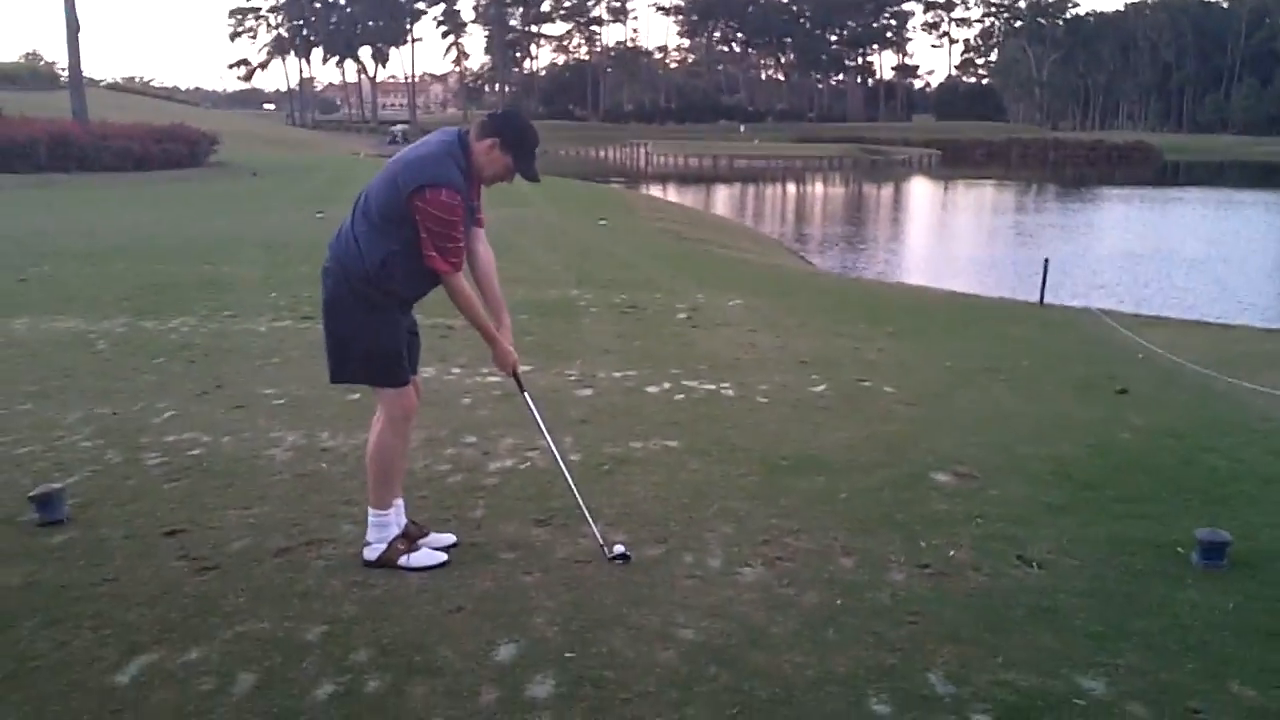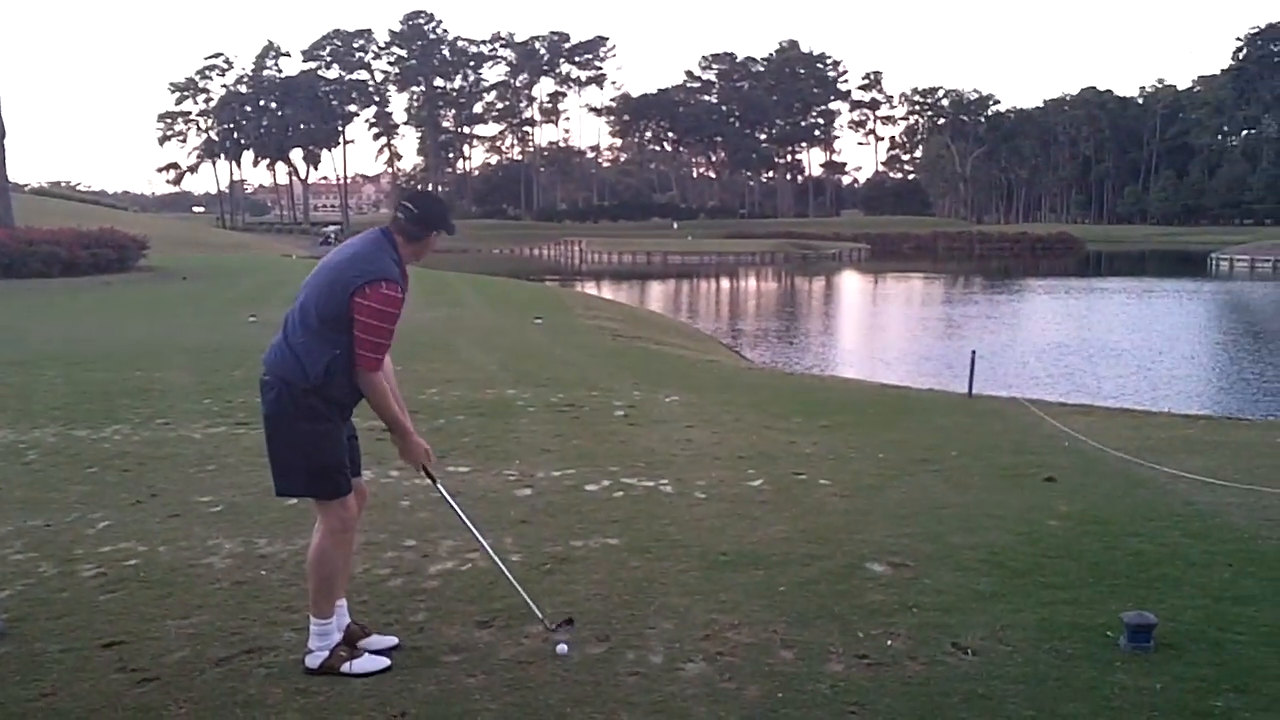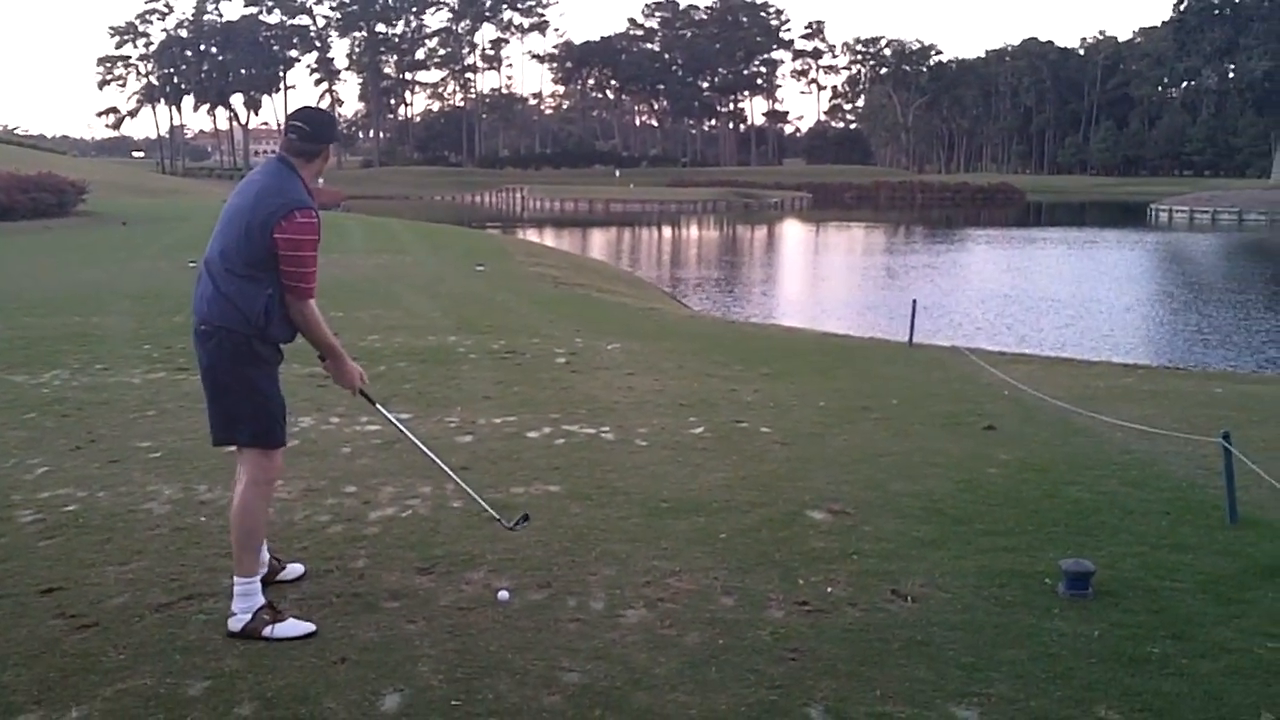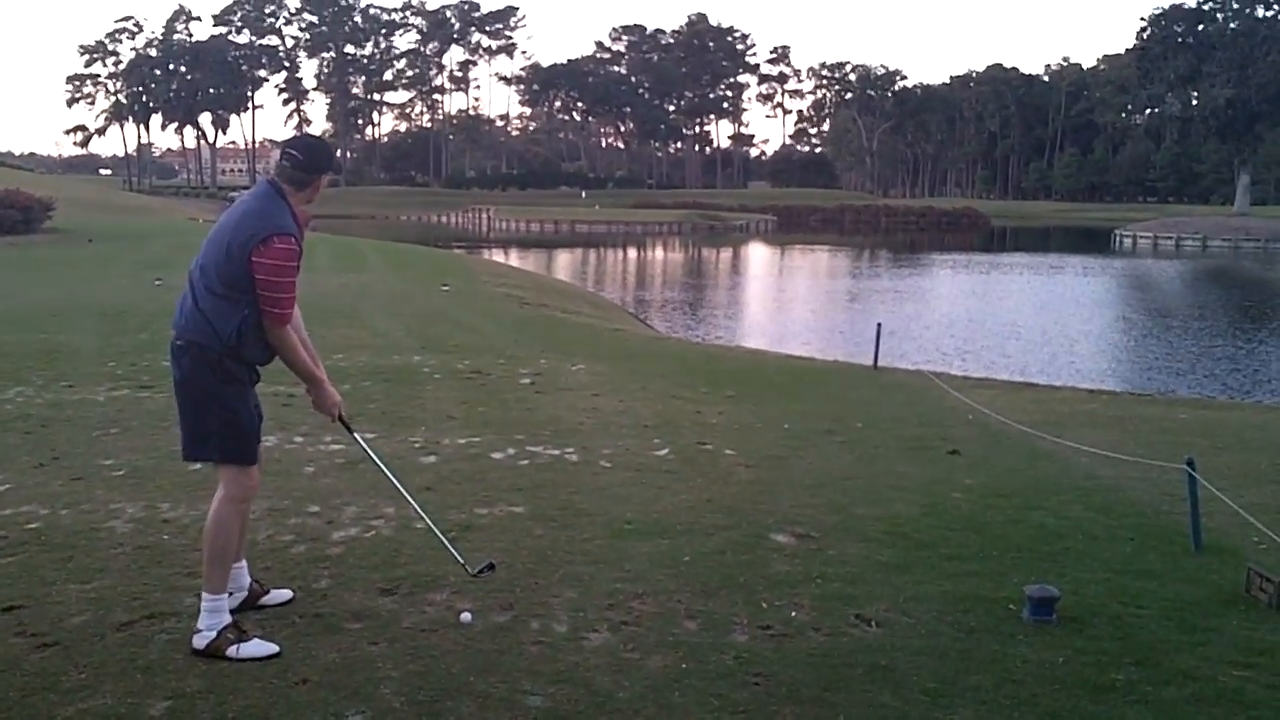
dt=1s
person 1, frame 1
left shoulder: (460, 156)
right shoulder: (441, 183)
left elbow: (478, 244)
right elbow: (452, 278)
left wrist: (504, 323)
right wrist: (495, 342)
left hip: (383, 285)
right hip: (361, 289)
left knee: (405, 398)
right knee: (397, 404)
left ankle: (395, 521)
right ankle: (381, 539)
person 1, frame 2
left shoulder: (371, 249)
right shoulder: (382, 281)
left elbow: (374, 354)
right elbow: (369, 375)
left wrist: (404, 419)
right wrist: (404, 436)
left hip: (313, 390)
right hip: (301, 398)
left knee: (351, 499)
right knee: (338, 514)
left ankle: (338, 622)
right ankle: (323, 645)
person 1, frame 3
left shoulder: (261, 181)
right shoulder: (296, 209)
right elbow: (298, 303)
left wrist: (329, 346)
right wrist: (338, 359)
left hip: (223, 328)
right hip: (240, 340)
left knee: (254, 449)
right knee: (262, 465)
left ankle: (255, 560)
right ankle: (246, 607)
person 1, frame 4
left shoulder: (261, 203)
right shoulder: (278, 234)
left elbow: (285, 308)
right elbow: (277, 328)
left wrist: (318, 368)
right wrist: (317, 386)
left hip: (215, 352)
right hip: (213, 360)
left knee: (245, 466)
right knee: (238, 482)
left ankle: (236, 584)
right ankle: (211, 625)
